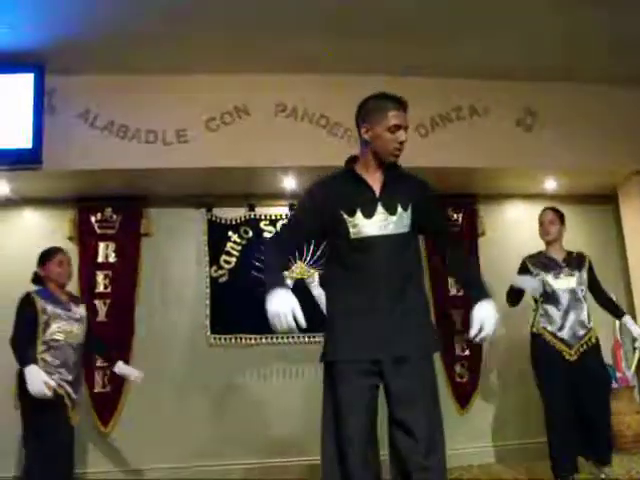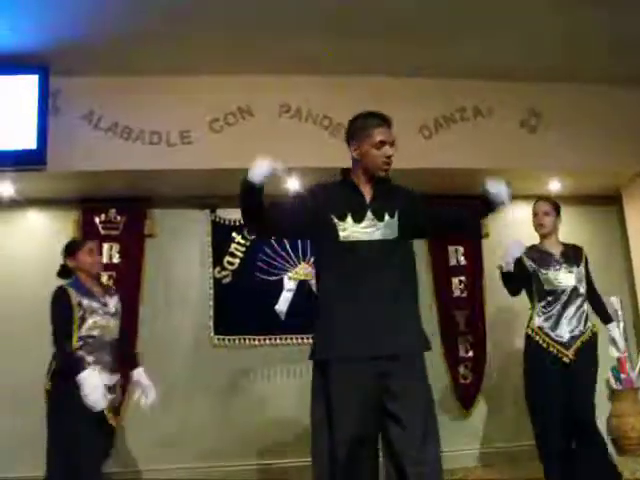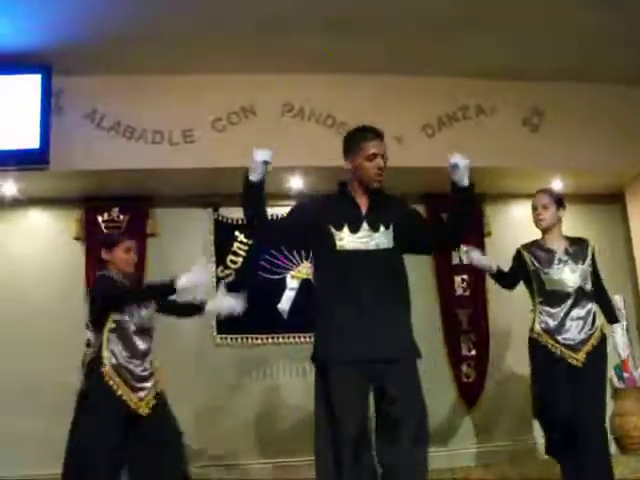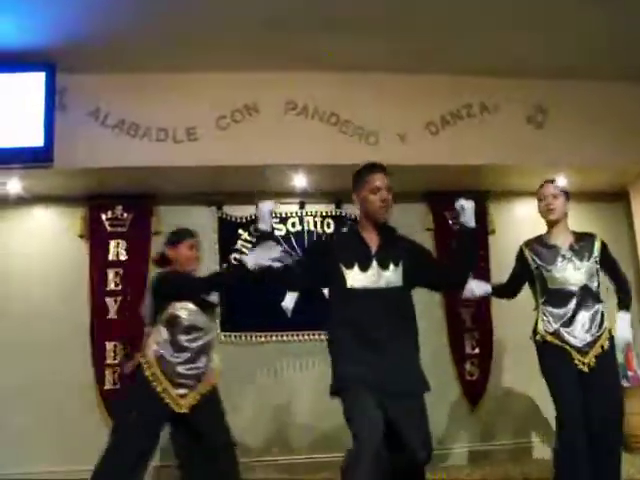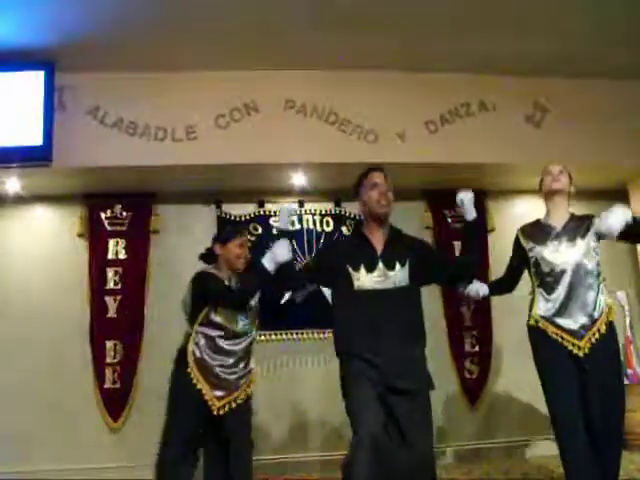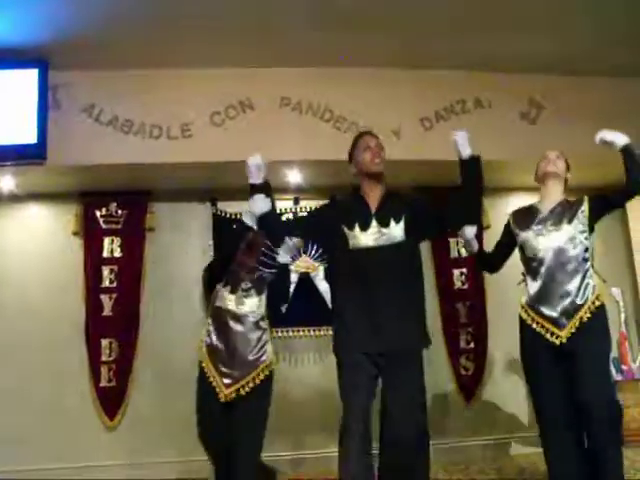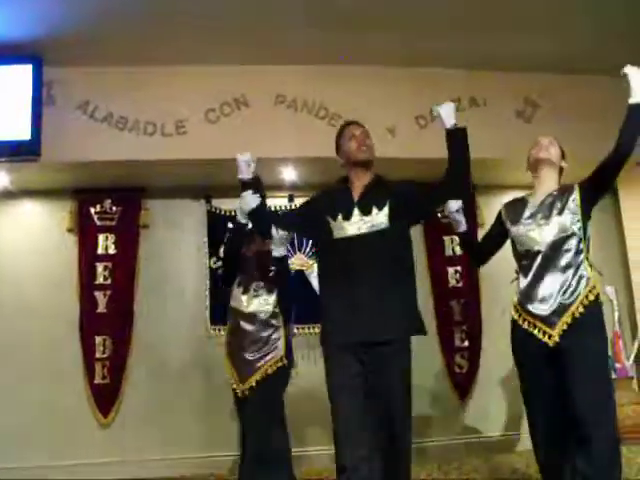
dt=0.3s
person 1, frame 1
left shoulder: (415, 190)
right shoulder: (329, 191)
left elbow: (450, 245)
right elbow: (282, 242)
left wrist: (480, 296)
right wrist: (277, 287)
left hip: (409, 340)
right hip: (350, 342)
person 1, frame 2
left shoulder: (403, 201)
right shoulder: (320, 200)
left elbow: (454, 222)
right elbow: (262, 223)
left wrist: (488, 201)
right wrist: (253, 184)
left hip: (401, 343)
right hip: (343, 345)
left knee: (418, 448)
right knee: (346, 447)
person 1, frame 3
left shoulder: (397, 212)
right shoulder: (318, 210)
left elbow: (446, 239)
right elbow: (264, 231)
left wrist: (462, 186)
right wrist: (255, 179)
left hip: (394, 345)
right hip: (341, 346)
left knee: (408, 436)
right knee: (346, 440)
person 1, frame 4
left shoulder: (407, 249)
right shoulder: (331, 249)
left elbow: (453, 281)
right elbow: (283, 279)
left wrist: (467, 229)
left hip: (401, 369)
right hip: (355, 369)
right knee: (370, 444)
person 1, frame 5
left shoulder: (413, 249)
right shoulder: (338, 252)
left elbow: (460, 275)
right elbow: (294, 280)
left wrist: (469, 221)
left hip: (408, 368)
right hip: (361, 366)
right knee: (369, 438)
person 1, frame 6
left shoulder: (411, 208)
right shoulder: (334, 214)
left elbow: (465, 213)
right elbow: (279, 231)
left wrist: (468, 160)
right wrist: (259, 186)
left hip: (403, 337)
right hip: (355, 338)
left knee: (408, 426)
right knee: (356, 423)
person 1, frame 7
left shoulder: (399, 194)
right shoulder: (323, 204)
left elbow: (453, 187)
right elbow: (270, 224)
left wrist: (453, 130)
right wrist: (248, 183)
left hip: (390, 329)
right hip: (342, 333)
left knee: (392, 422)
right knee: (352, 426)
person 2, frame 1
left shoulder: (581, 260)
right shoulder: (531, 263)
left elbow: (600, 295)
right elbow: (512, 299)
right wrist: (518, 284)
left hip: (584, 339)
right hip: (547, 341)
left knee: (594, 398)
right knee: (557, 404)
left ankle: (597, 455)
person 2, frame 2
left shoulder: (578, 254)
right shoulder: (527, 256)
left elbow: (593, 294)
right elbow: (514, 289)
left wrist: (611, 326)
right wrist: (506, 266)
left hip: (581, 339)
right hip: (542, 342)
left knee: (582, 410)
right knee: (551, 414)
person 2, frame 3
left shoulder: (584, 247)
right shoulder: (527, 252)
left elbow: (599, 290)
right elbow: (510, 282)
left wrist: (617, 326)
right wrist: (488, 266)
left hip: (590, 341)
right hip: (548, 344)
left knee: (590, 417)
right knee: (559, 413)
person 2, frame 4
left shoulder: (592, 243)
right shoulder: (530, 249)
left elbow: (620, 280)
right elbow: (511, 289)
left wrist: (624, 315)
right wrist: (484, 288)
left hip: (598, 341)
right hip: (554, 343)
left knee: (605, 421)
right knee: (572, 418)
person 2, frame 5
left shoulder: (593, 224)
right shoulder: (527, 234)
right elbow: (509, 282)
right wrist: (482, 289)
left hip: (598, 329)
right hip: (549, 333)
left knee: (606, 413)
right knee: (568, 417)
person 2, frame 6
left shoulder: (585, 207)
right shoulder: (519, 218)
right elbow: (491, 264)
right wrist: (473, 245)
left hip: (586, 318)
right hip: (536, 324)
left knee: (598, 406)
right knee: (555, 418)
person 2, frame 7
left shoulder: (580, 195)
right shoulder: (511, 211)
right elbow: (479, 256)
right wrist: (459, 223)
left hip: (579, 315)
right hip: (529, 322)
left knee: (592, 416)
right knee: (547, 424)
person 3, frame 1
left shoulder: (76, 304)
right shoulder: (32, 301)
left elbow: (91, 340)
right elbow: (19, 340)
left wrist: (118, 365)
right wrist: (30, 369)
left hip: (67, 386)
right hip: (44, 388)
left knee: (60, 452)
right knee: (50, 453)
person 3, frame 2
left shoulder: (111, 295)
right shoulder: (64, 295)
left elbow: (121, 338)
right elbow: (62, 342)
left wrist: (137, 372)
right wrist: (84, 374)
left hip: (103, 381)
right hip: (72, 383)
left knee: (100, 445)
right knee: (78, 456)
person 3, frame 3
left shoulder: (138, 291)
right shoulder: (103, 284)
left elbow: (170, 306)
right elbow: (131, 295)
left wrist: (211, 305)
right wrist: (181, 282)
left hip: (140, 377)
right hip: (106, 377)
left knee: (166, 439)
right knee: (98, 451)
person 3, frame 4
left shoulder: (201, 283)
right shoulder: (166, 280)
right elbow: (205, 286)
right wrist: (250, 263)
left hip: (197, 377)
right hip: (156, 374)
left knee: (217, 444)
right knee: (130, 448)
person 3, frame 5
left shoulder: (247, 284)
right shoulder: (204, 280)
right elbow: (236, 299)
right wrist: (270, 261)
left hip: (234, 379)
right hip: (195, 373)
left knee: (236, 449)
right knee: (179, 447)
person 3, frame 6
left shoulder: (265, 281)
right shoulder: (216, 277)
right elbow: (222, 253)
left wrist: (282, 258)
right wrist: (248, 224)
left hip: (255, 370)
right hip: (215, 368)
left knee: (246, 443)
right knee: (215, 441)
person 3, frame 7
left shoulder: (279, 278)
right shoulder: (237, 273)
left elbow: (288, 288)
right elbow: (232, 244)
left wrist: (280, 251)
right wrist: (243, 219)
left hip: (271, 363)
right hip: (241, 363)
left knee: (262, 435)
right knee: (256, 434)
